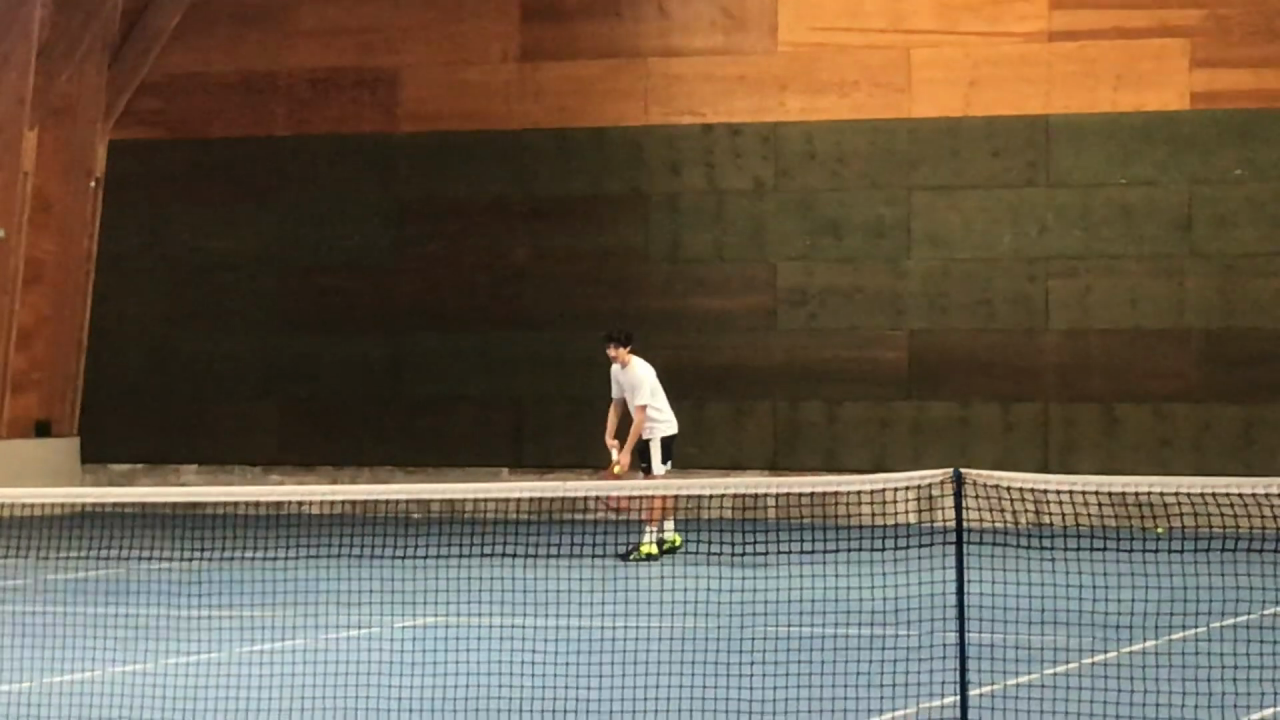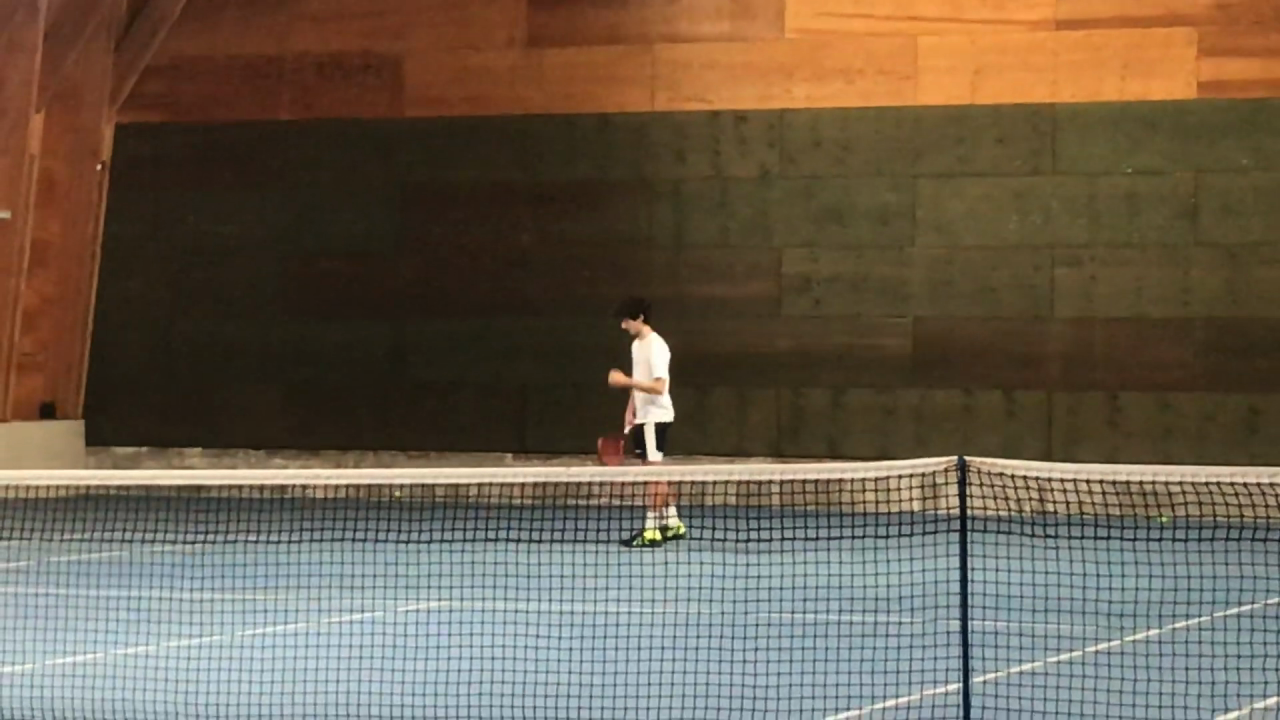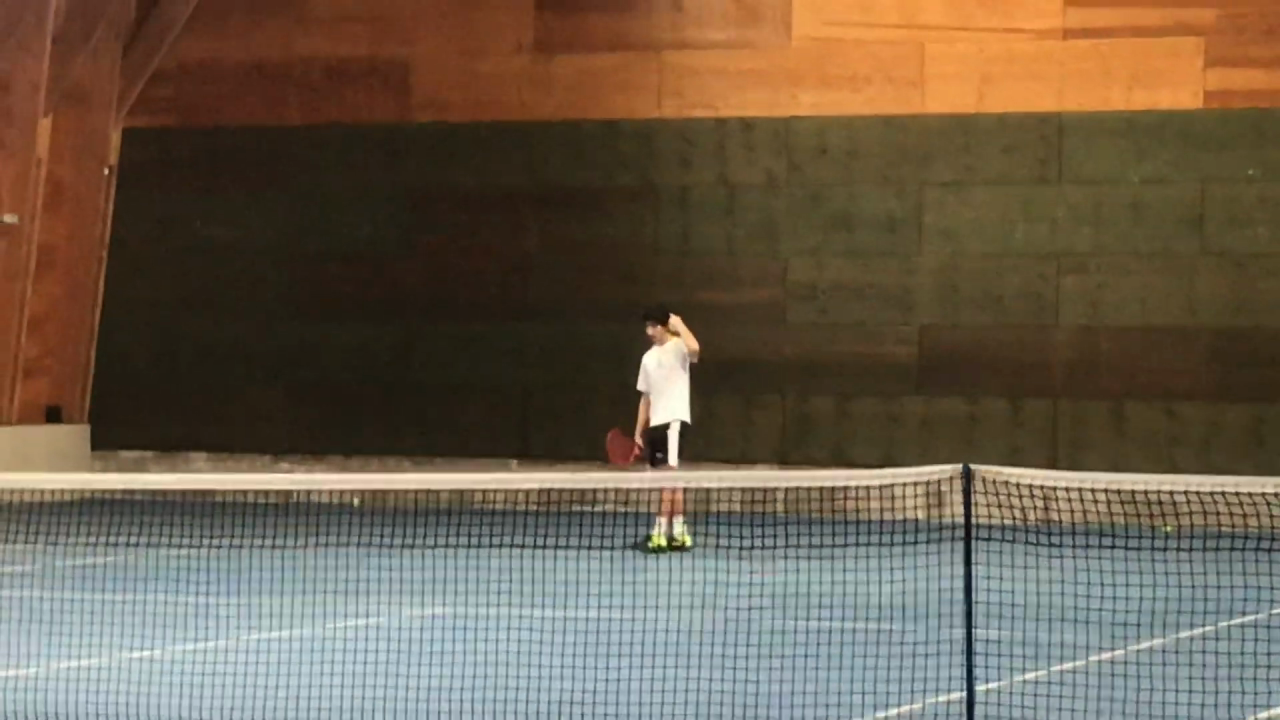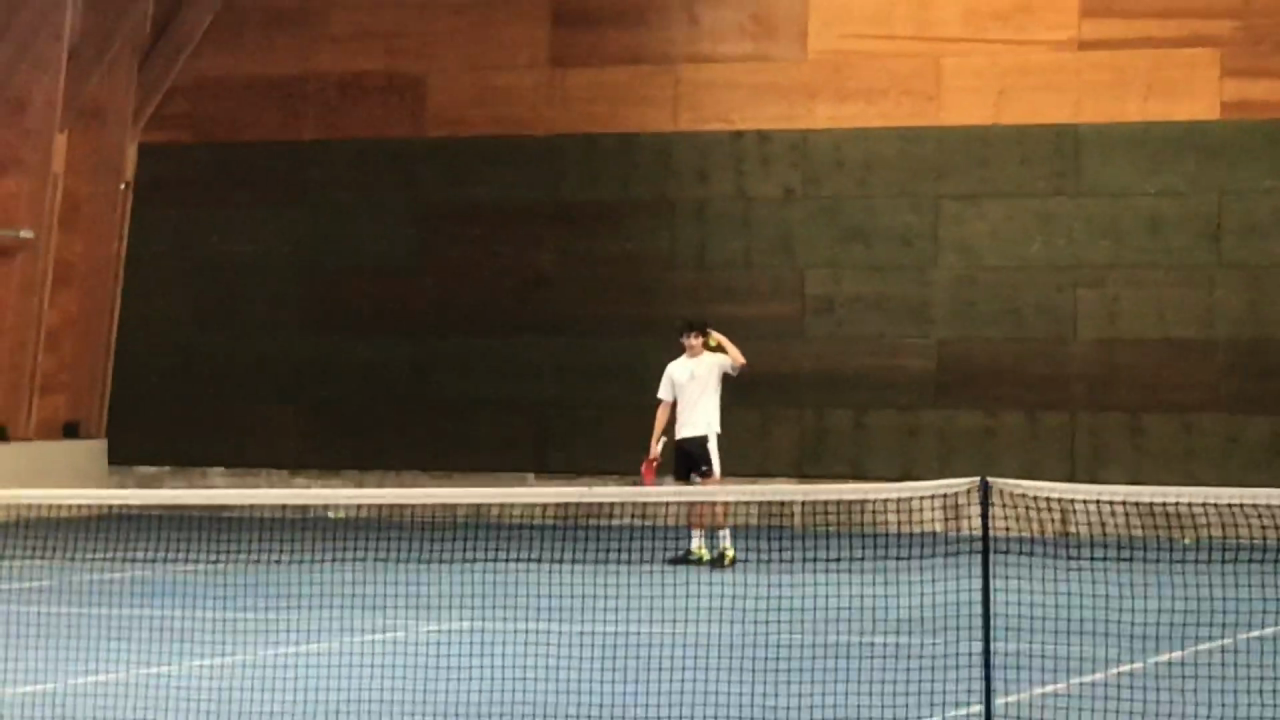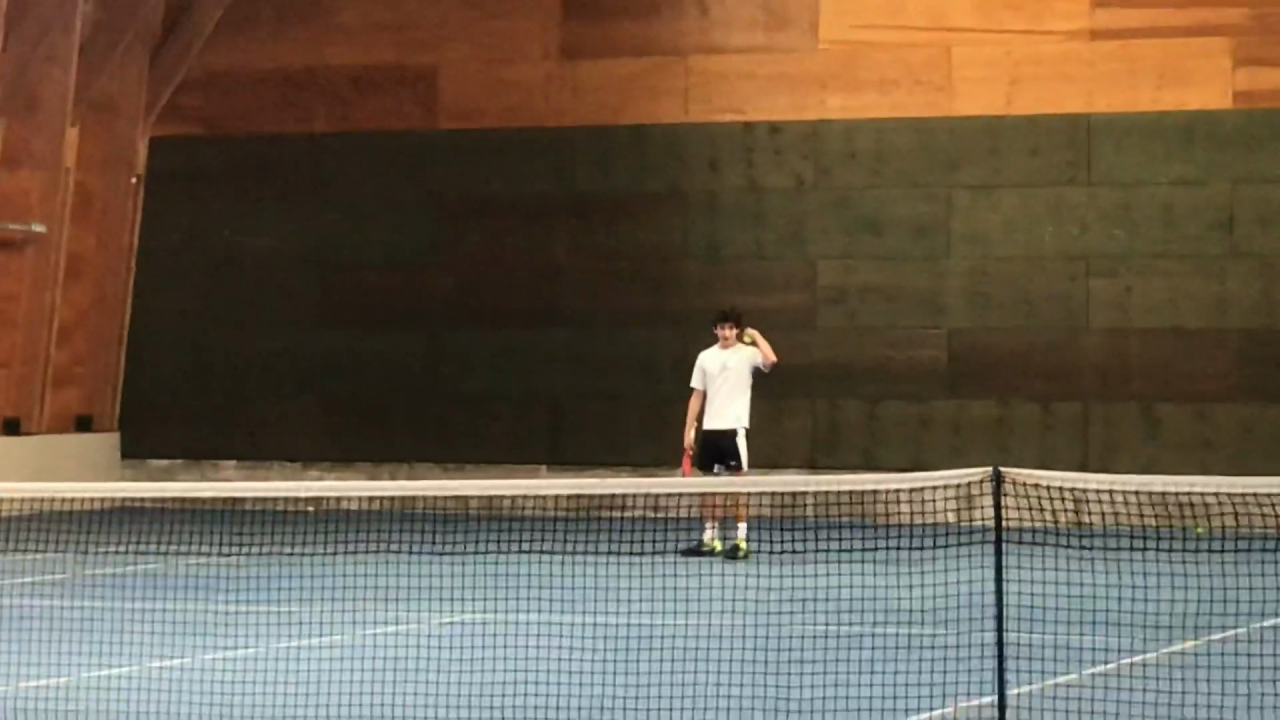
dt=0.5s
person 1, frame 1
left shoulder: (640, 372)
right shoulder: (616, 369)
left elbow: (640, 416)
right elbow: (616, 404)
left wrist: (627, 452)
right wrist: (609, 436)
left hip: (660, 429)
right hip: (651, 431)
left ankle: (649, 544)
right ankle: (669, 537)
person 1, frame 2
left shoulder: (656, 346)
right shoulder: (637, 344)
left elbow: (659, 387)
left wrist: (625, 381)
right wrist: (630, 412)
left hip: (655, 416)
right hip: (644, 417)
left ankle: (651, 530)
right ankle: (673, 524)
person 1, frame 3
left shoulder: (678, 347)
right shoulder: (648, 357)
left elbow: (694, 349)
left wrist: (678, 324)
right wrist: (639, 432)
left hip: (674, 420)
right hip: (656, 423)
left ankle: (658, 536)
right ankle: (679, 535)
person 1, frame 4
left shoulder: (715, 361)
right shoulder: (673, 367)
left elbow: (740, 362)
right elbow: (665, 406)
left wrist: (721, 339)
right wrist: (654, 441)
left hip: (706, 434)
right hip: (682, 436)
left ankle: (726, 547)
right ankle: (697, 548)
person 1, frame 5
left shoulder: (747, 353)
right shoulder: (705, 357)
left elbow: (771, 360)
right elbow: (697, 395)
left wrist: (756, 336)
right wrist: (688, 429)
left hip: (735, 427)
right hip: (709, 428)
left ankle: (741, 540)
right ankle: (710, 540)
